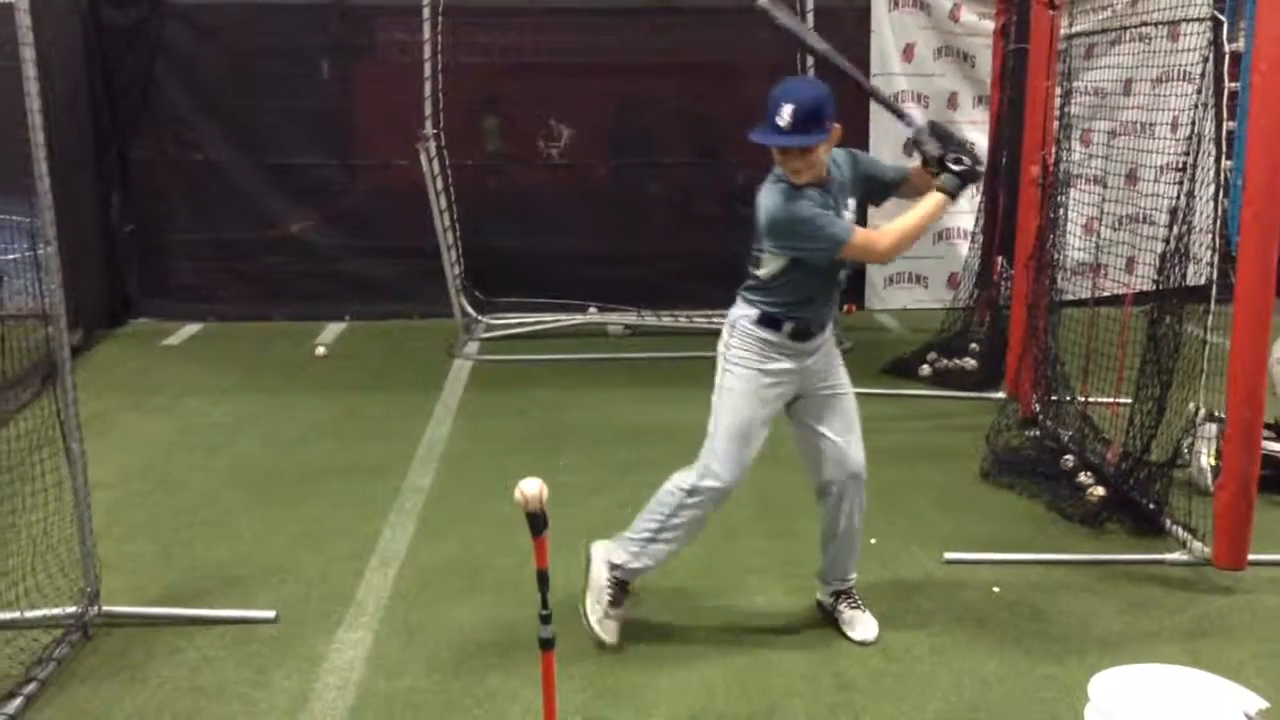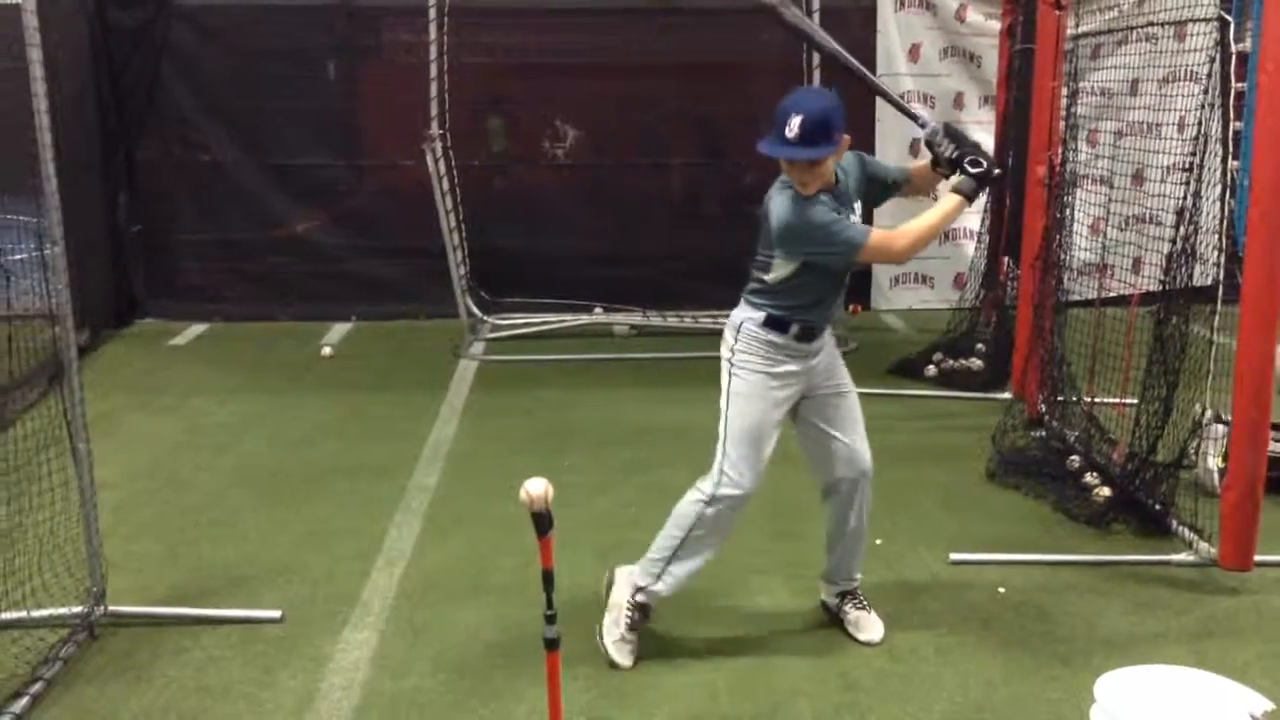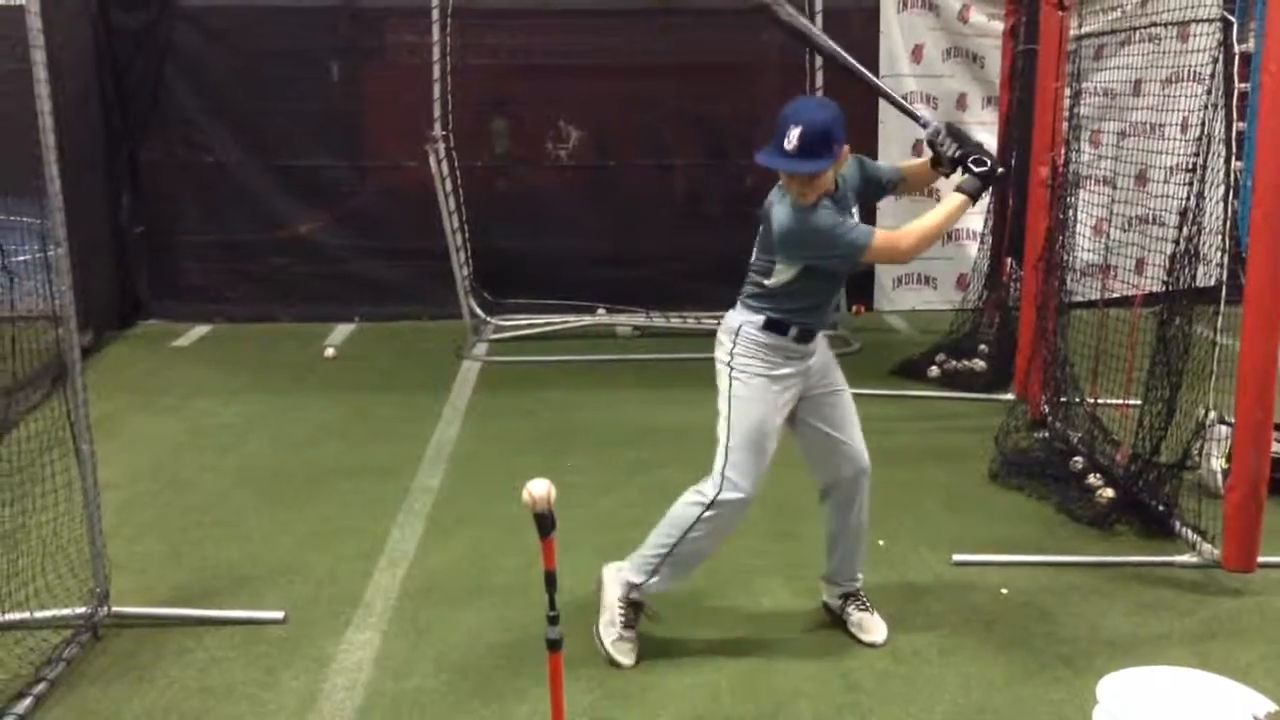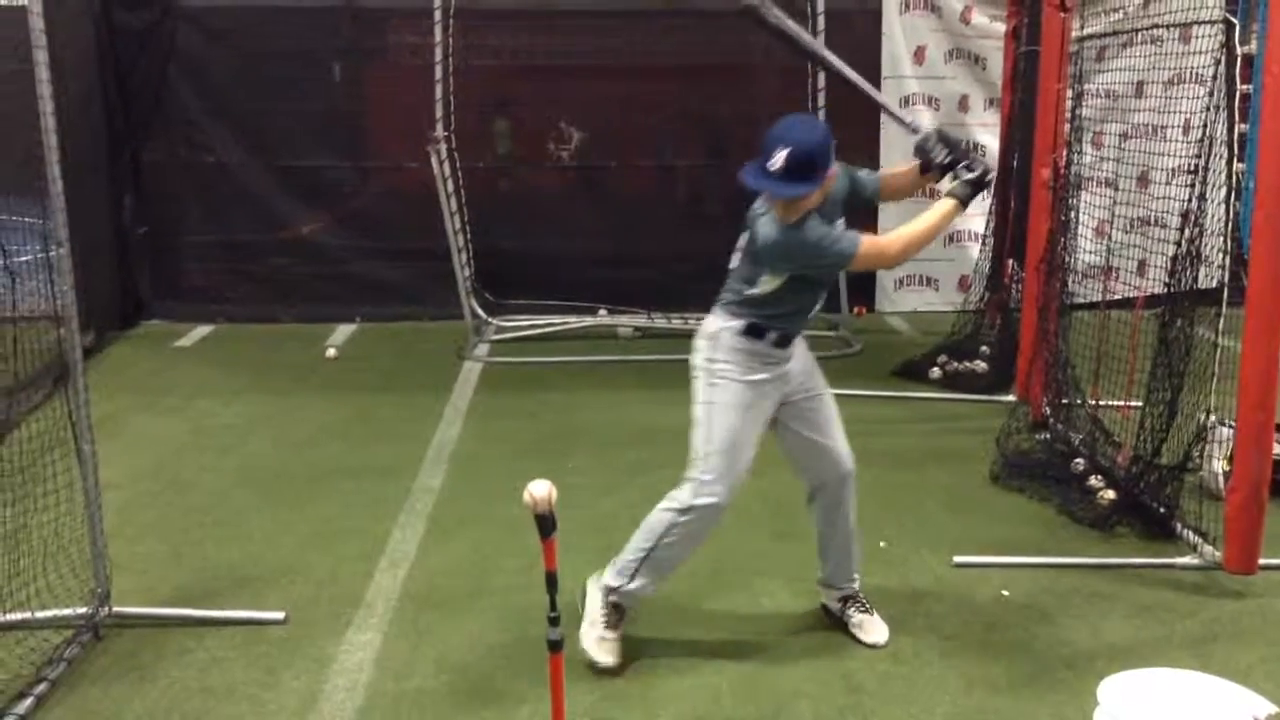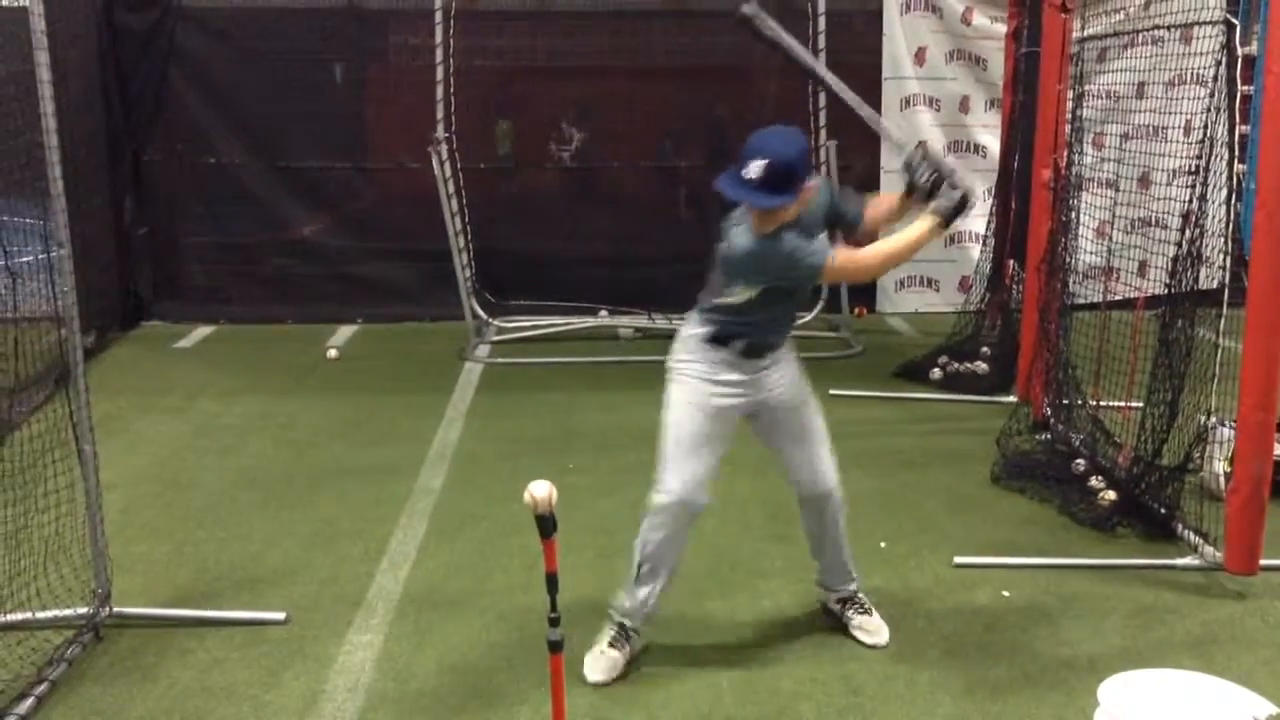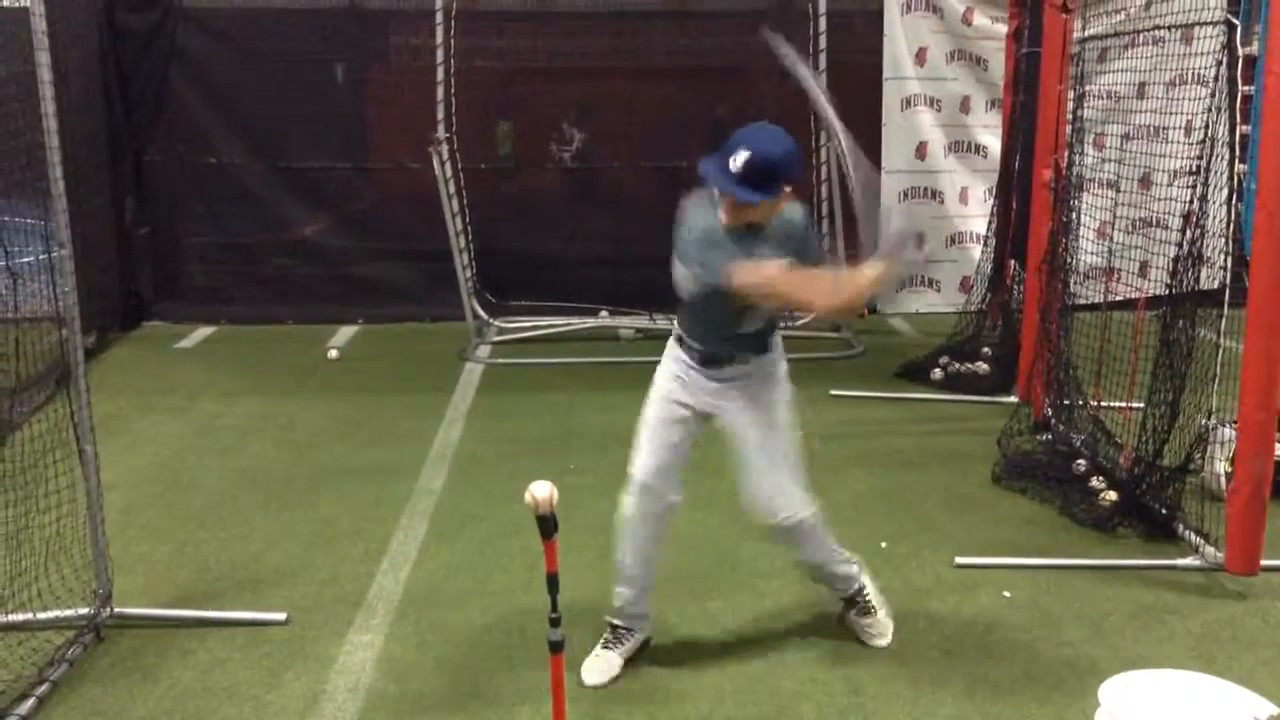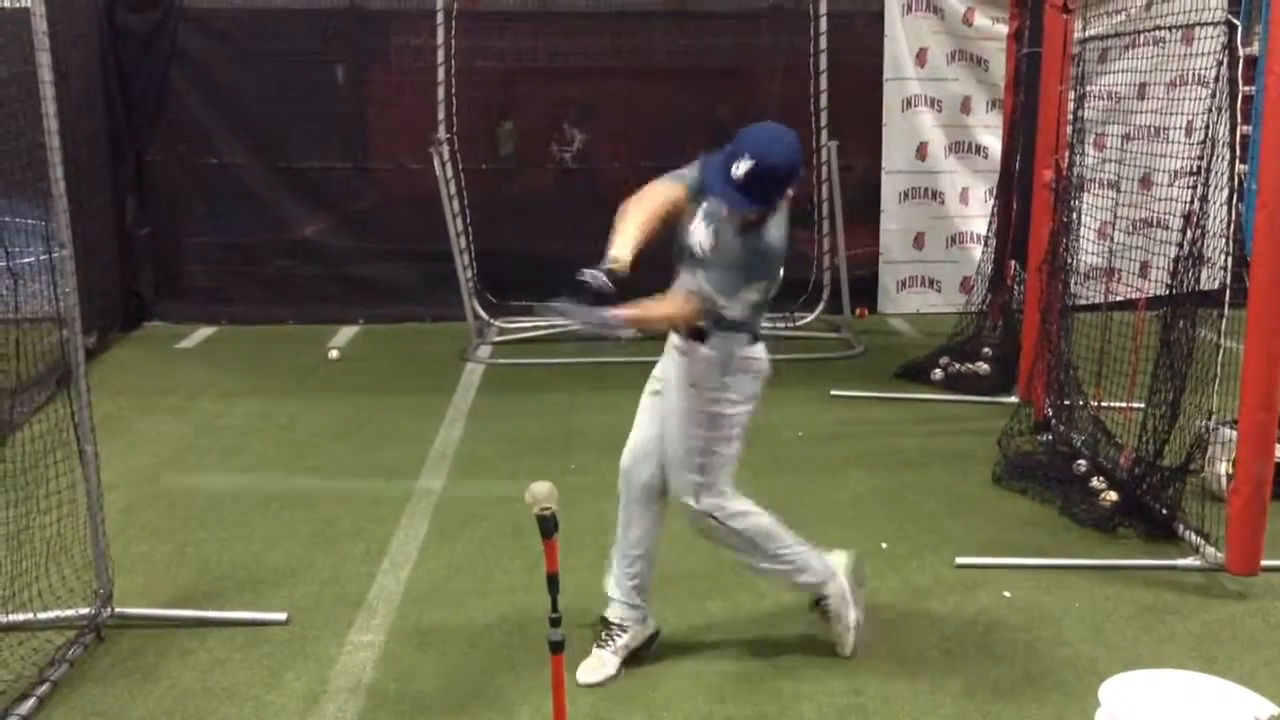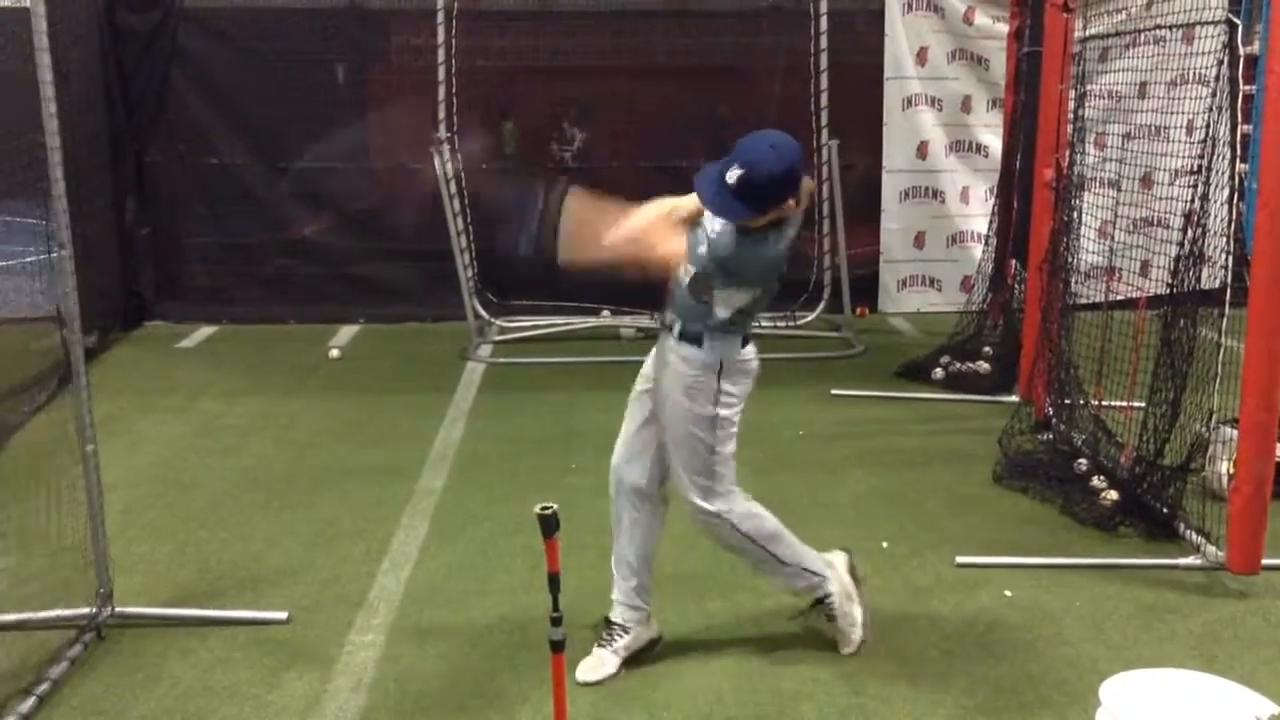
dt=0.1s
person 1, frame 1
left shoulder: (847, 165)
right shoulder: (782, 206)
left elbow: (914, 187)
right elbow: (880, 248)
left wrist: (939, 164)
right wrist: (950, 187)
left hip: (817, 344)
right hip: (759, 345)
left knee: (846, 469)
right knee: (717, 474)
left ankle: (837, 588)
right ankle: (619, 563)
person 1, frame 2
left shoulder: (852, 169)
right shoulder: (792, 213)
left elbow: (911, 182)
right elbow: (896, 248)
left wrist: (944, 161)
right wrist: (966, 192)
left hip: (816, 346)
right hip: (761, 347)
left knee: (852, 468)
right knee: (731, 484)
left ankle: (841, 589)
right ankle: (638, 589)
person 1, frame 3
left shoulder: (849, 172)
right shoulder: (794, 219)
left elbow: (906, 180)
right elbow: (900, 248)
left wrist: (943, 159)
right wrist: (970, 191)
left hip: (810, 347)
right hip: (759, 350)
left knee: (851, 467)
right knee: (732, 487)
left ankle: (843, 590)
right ankle: (632, 583)
person 1, frame 4
left shoulder: (835, 181)
right shoulder: (777, 232)
left elbow: (884, 185)
right elbow: (888, 251)
left wrist: (930, 166)
right wrist: (958, 196)
left hip: (787, 352)
right hip: (733, 355)
left knee: (835, 469)
right knee: (708, 491)
left ankle: (841, 592)
right ankle: (614, 593)
person 1, frame 5
left shoulder: (816, 197)
right shoulder: (750, 245)
left elbow: (865, 217)
right elbow: (862, 267)
left wrist: (914, 193)
right wrist: (938, 216)
left hip: (773, 362)
right hip: (710, 364)
left knee: (820, 485)
right knee: (678, 494)
left ankle: (840, 592)
right ankle: (626, 621)
person 1, frame 6
left shoulder: (791, 225)
right shoulder: (701, 219)
left elbow: (818, 296)
right elbow: (759, 279)
left wrist: (878, 269)
right wrist: (879, 269)
left hip: (752, 374)
right hip: (687, 364)
left knee: (781, 506)
right knee: (648, 488)
left ankle: (851, 586)
right ankle: (628, 624)
person 1, frame 7
left shoulder: (760, 245)
right shoulder: (720, 180)
left elbow: (686, 310)
right elbow: (649, 202)
left wrist: (618, 315)
right wrist: (616, 267)
left hip: (720, 365)
right hip: (684, 351)
left knee: (706, 500)
right knee: (639, 475)
left ankle: (824, 576)
right ankle: (627, 621)
person 1, frame 8
left shoulder: (749, 252)
right shoulder: (755, 194)
left elbow: (665, 257)
right elbow: (682, 210)
left hip: (709, 368)
right hip: (676, 350)
left knee: (712, 499)
right knee: (632, 477)
left ankle: (826, 579)
right ankle: (632, 622)
